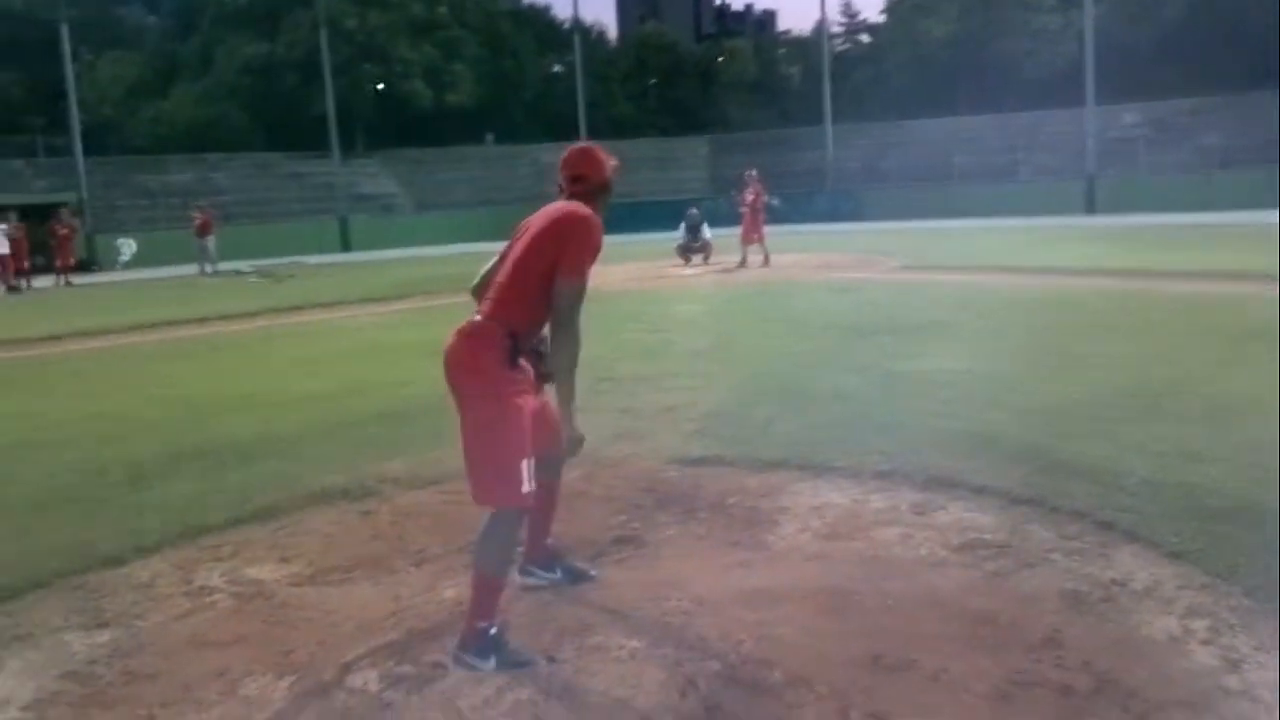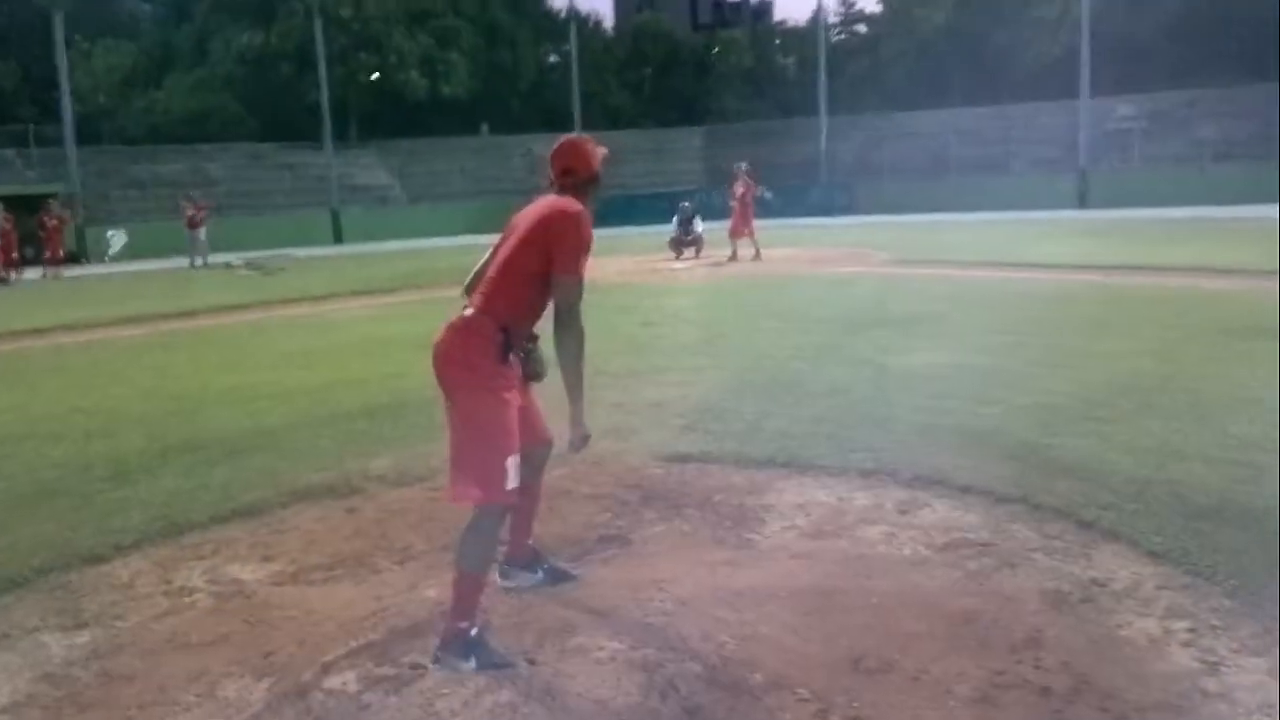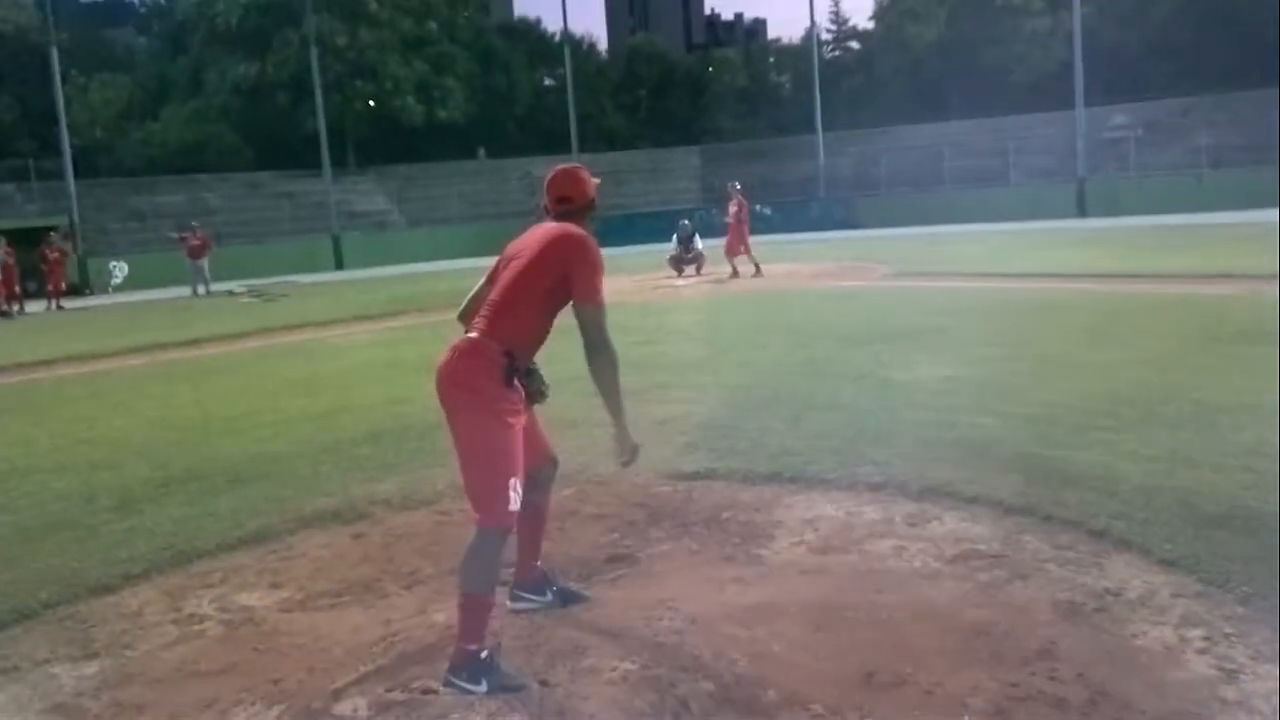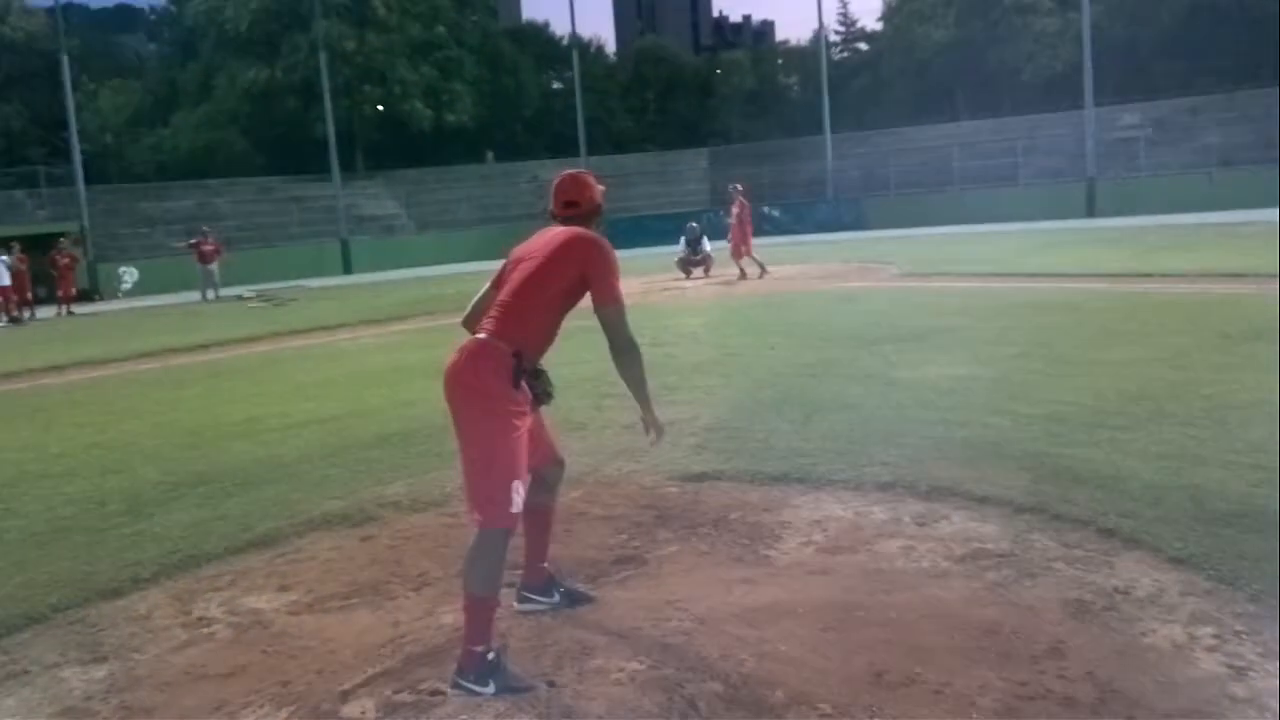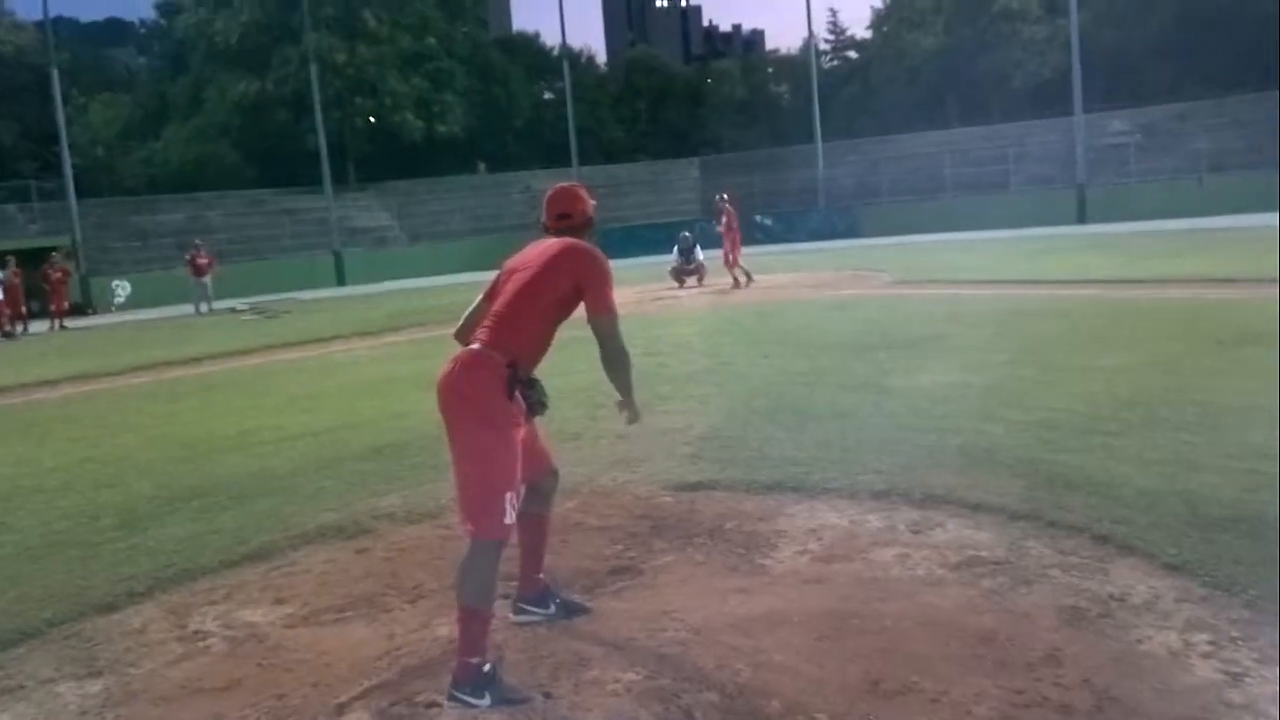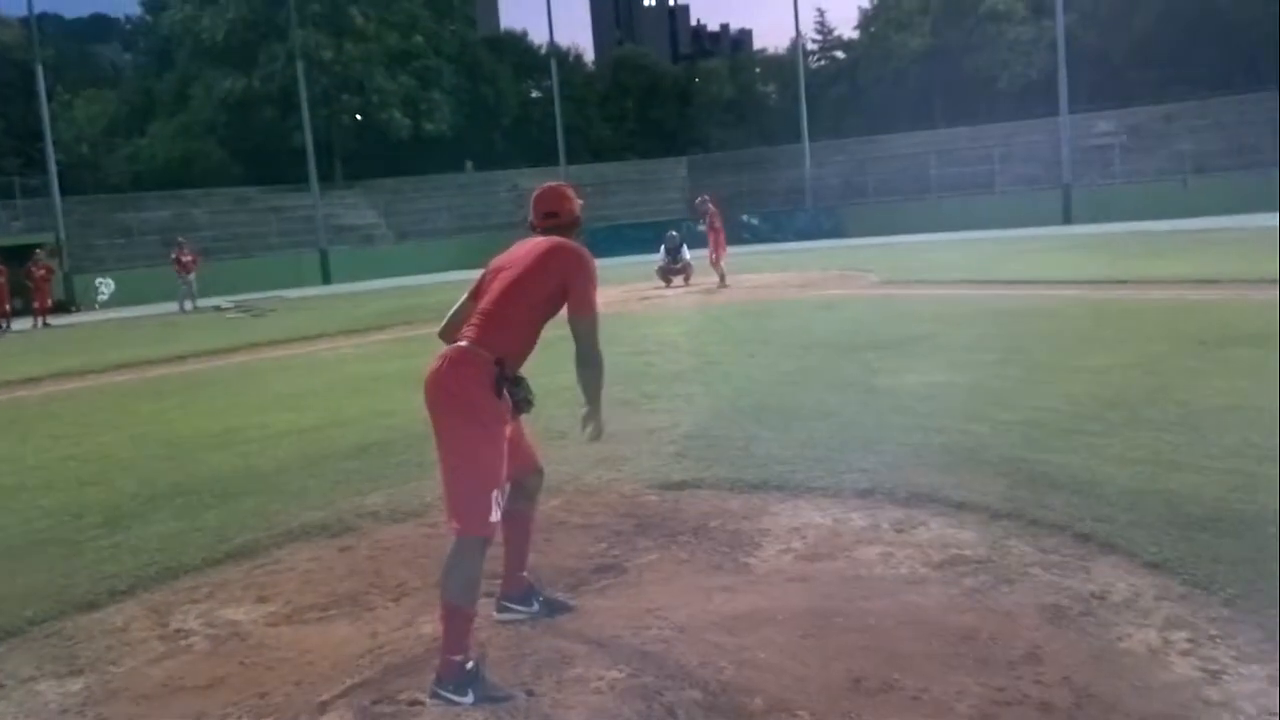
dt=0.2s
person 1, frame 1
left shoulder: (545, 218)
right shoulder: (583, 223)
left elbow: (483, 287)
right elbow: (565, 320)
right wrist: (567, 410)
left hip: (497, 353)
right hip: (488, 360)
left knee: (549, 451)
right knee: (514, 497)
left ankle: (538, 559)
right ankle: (478, 637)
person 1, frame 2
left shoulder: (537, 212)
right shoulder: (572, 218)
left elbow: (476, 284)
right elbow: (567, 320)
right wrist: (577, 410)
left hip: (485, 347)
right hip: (478, 355)
left knee: (535, 448)
right knee: (495, 494)
left ankle: (519, 560)
right ankle: (458, 636)
person 1, frame 3
left shoulder: (529, 239)
right shoulder: (578, 244)
left elbow: (468, 311)
right elbow: (597, 345)
right wrist: (620, 425)
left hip: (484, 369)
right hip: (481, 378)
left knee: (540, 470)
right knee: (500, 515)
left ankle: (529, 582)
right ankle: (468, 660)
person 1, frame 4
left shoulder: (533, 245)
right shoulder: (592, 247)
left elbow: (473, 317)
right elbow: (620, 341)
right wrist: (647, 409)
left hip: (488, 371)
right hip: (489, 379)
left knee: (547, 470)
right knee: (499, 516)
left ankle: (536, 583)
right ankle: (475, 661)
person 1, frame 5
left shoulder: (525, 256)
right shoulder: (586, 258)
left elbow: (464, 330)
right elbow: (611, 347)
right wrist: (628, 398)
left hip: (481, 381)
right hip: (483, 389)
left knee: (540, 480)
right knee: (492, 527)
left ankle: (532, 594)
right ankle: (470, 672)
person 1, frame 6
left shoulder: (512, 255)
right shoulder: (573, 256)
left elbow: (449, 329)
right elbow: (587, 349)
right wrist: (594, 410)
left hip: (470, 379)
right hip: (471, 386)
left knee: (526, 478)
right knee: (476, 526)
left ankle: (515, 593)
right ankle: (453, 671)
